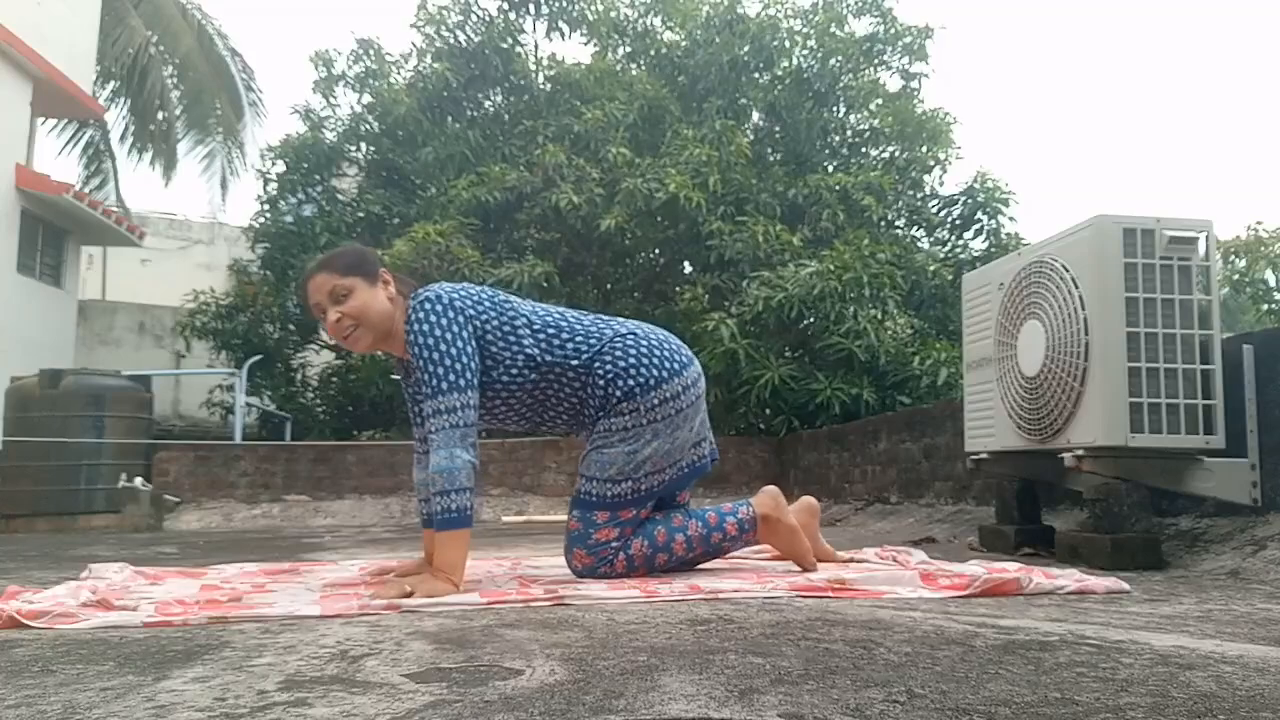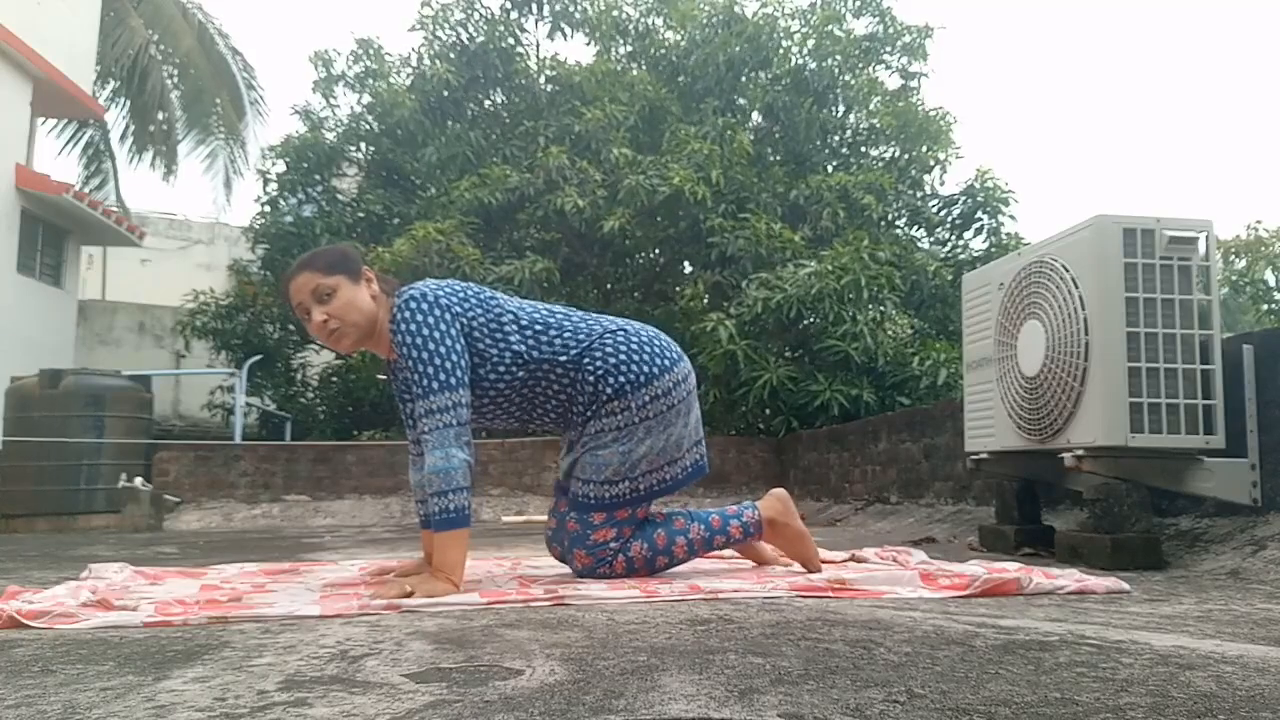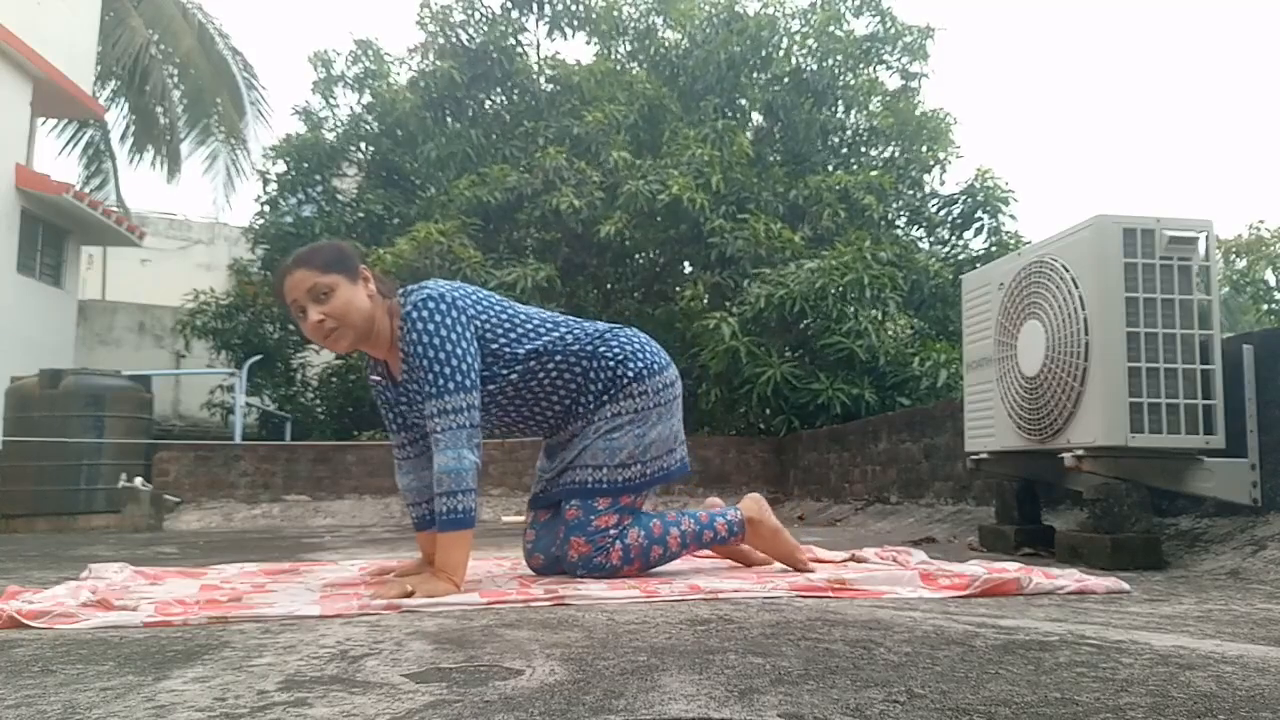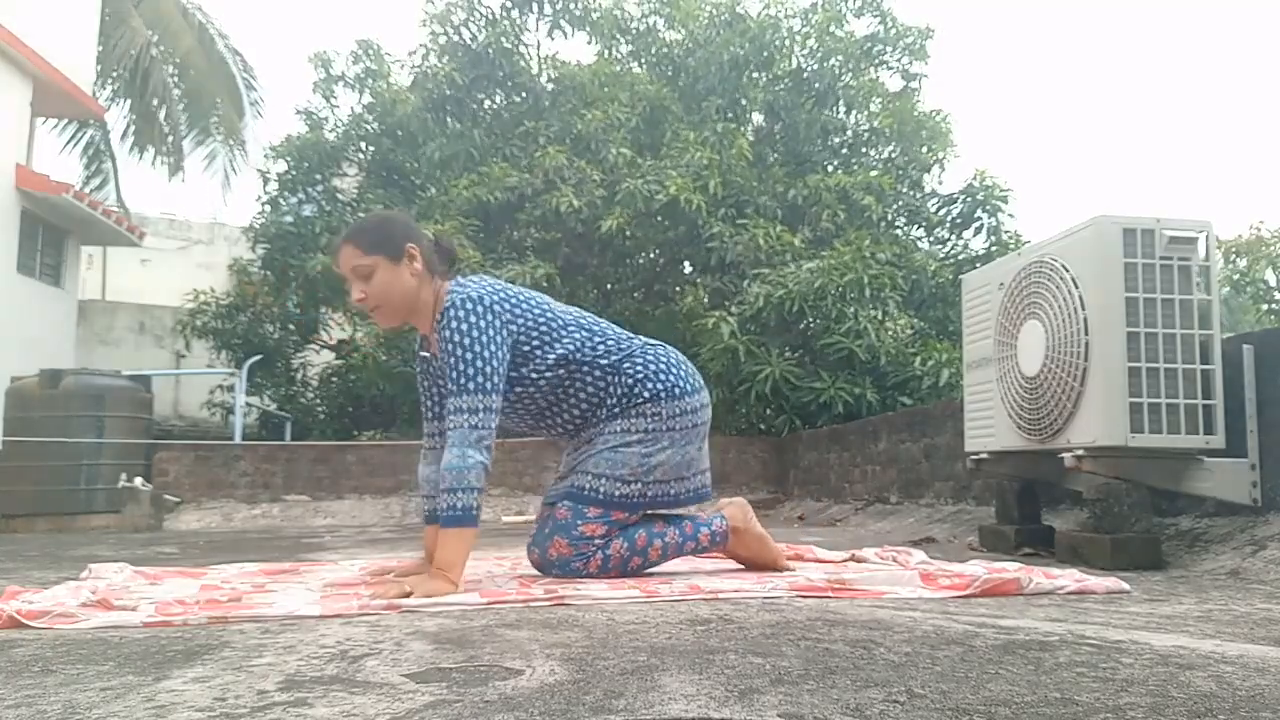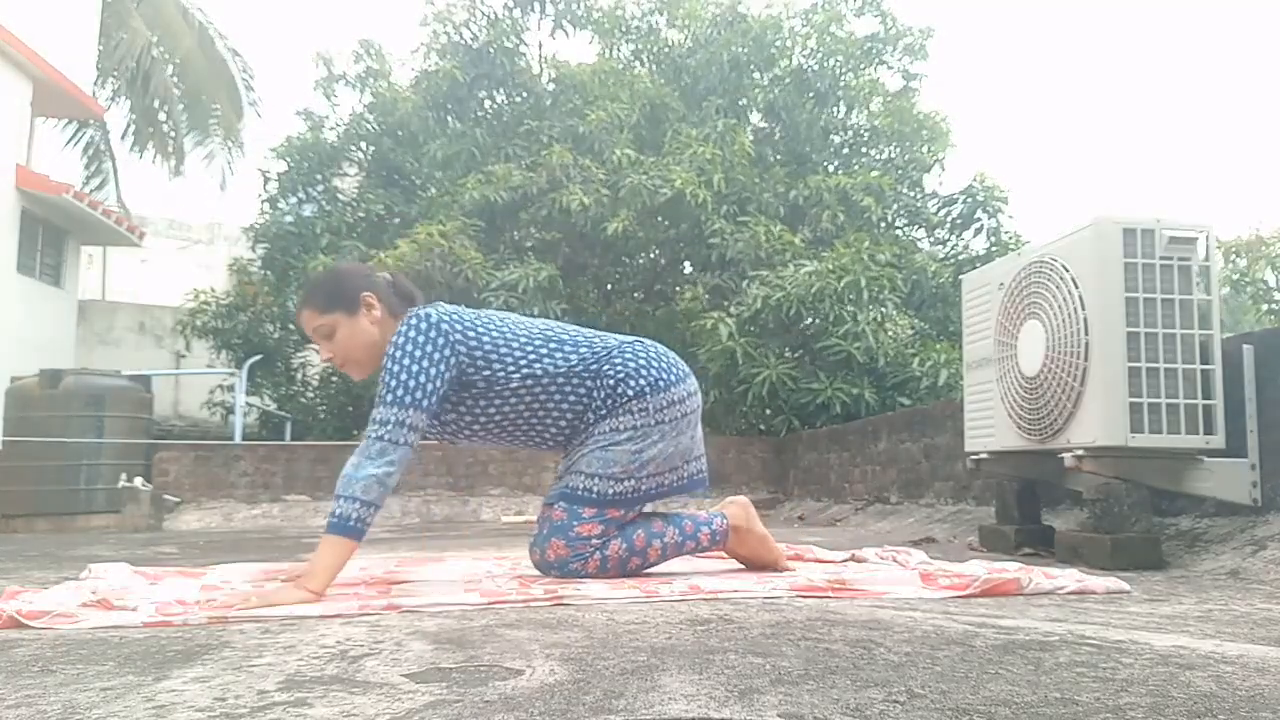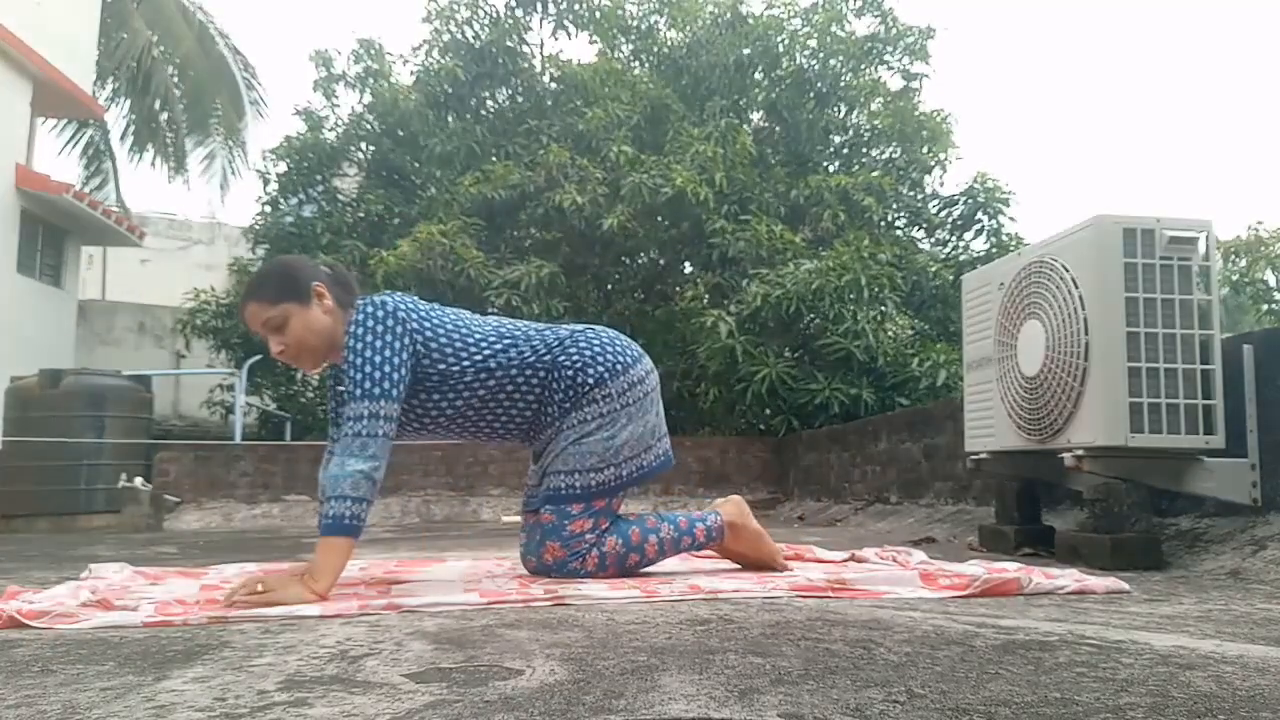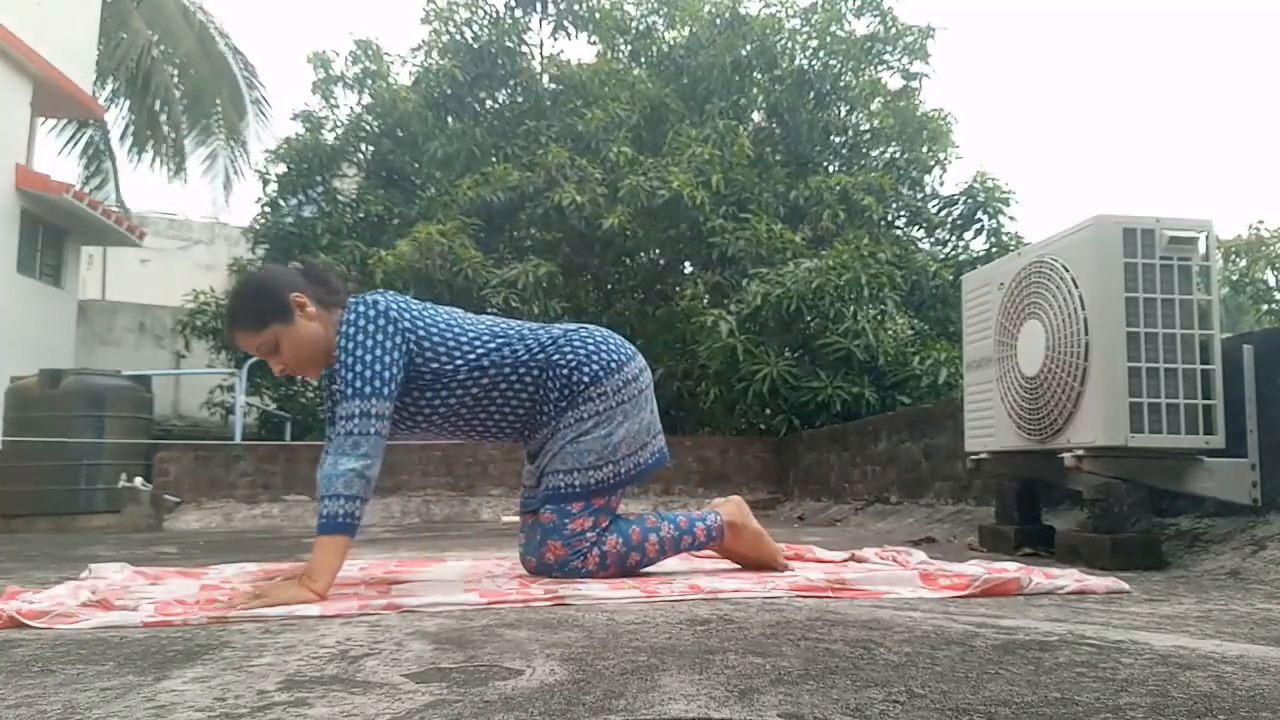
dt=0.5s
person 1, frame 1
left shoulder: (433, 310)
right shoulder: (411, 357)
left elbow: (453, 439)
right elbow: (429, 452)
left wrist: (446, 574)
right wrist: (431, 558)
left hip: (647, 381)
right hip: (648, 387)
left knee: (593, 555)
right knee: (652, 530)
left ankle: (759, 514)
right ankle: (792, 522)
person 1, frame 2
left shoulder: (417, 309)
right shoulder: (400, 357)
left elbow: (447, 438)
right elbow: (426, 450)
left wrist: (446, 574)
right wrist: (432, 557)
left hip: (636, 379)
right hip: (619, 388)
left knee: (593, 553)
right knee: (564, 538)
left ankle: (761, 517)
right ankle: (729, 528)
person 1, frame 3
left shoulder: (428, 309)
right shoulder: (382, 368)
left elbow: (456, 439)
right elbow: (413, 457)
left wrist: (448, 575)
right wrist: (430, 557)
left hip: (630, 380)
right hip: (583, 413)
left knee: (586, 551)
right knee: (545, 553)
left ankle: (741, 520)
right ankle: (705, 525)
person 1, frame 4
left shoulder: (469, 305)
right shoulder: (430, 343)
left elbow: (469, 441)
right elbow: (439, 444)
left wrist: (445, 573)
right wrist: (431, 559)
left hip: (658, 402)
right hip: (616, 420)
left knee: (564, 554)
right knee: (548, 552)
left ankle: (727, 530)
right ankle: (713, 523)
person 1, frame 5
left shoulder: (422, 335)
right shoulder: (422, 357)
left elbow: (381, 456)
right elbow: (381, 456)
left wrist: (311, 582)
right wrist: (318, 567)
left hip: (646, 396)
right hip: (629, 407)
left knee: (562, 554)
right knee: (557, 545)
left ankle: (728, 527)
right ankle: (719, 519)
person 1, frame 6
left shoulder: (376, 320)
right shoulder: (345, 372)
left elbow: (364, 452)
right elbow: (341, 462)
left wrist: (317, 583)
right wrist: (313, 569)
left hip: (605, 380)
right hip: (572, 404)
left knee: (560, 555)
right knee: (543, 551)
left ankle: (722, 525)
right ankle: (713, 523)
person 1, frame 7
left shoulder: (367, 319)
right shoulder: (341, 369)
left elbow: (357, 450)
right elbow: (338, 459)
left wrist: (315, 582)
right wrist: (312, 567)
left hip: (597, 377)
right hip: (565, 406)
left knee: (559, 555)
right knee: (543, 552)
left ankle: (720, 524)
right ankle: (709, 523)
